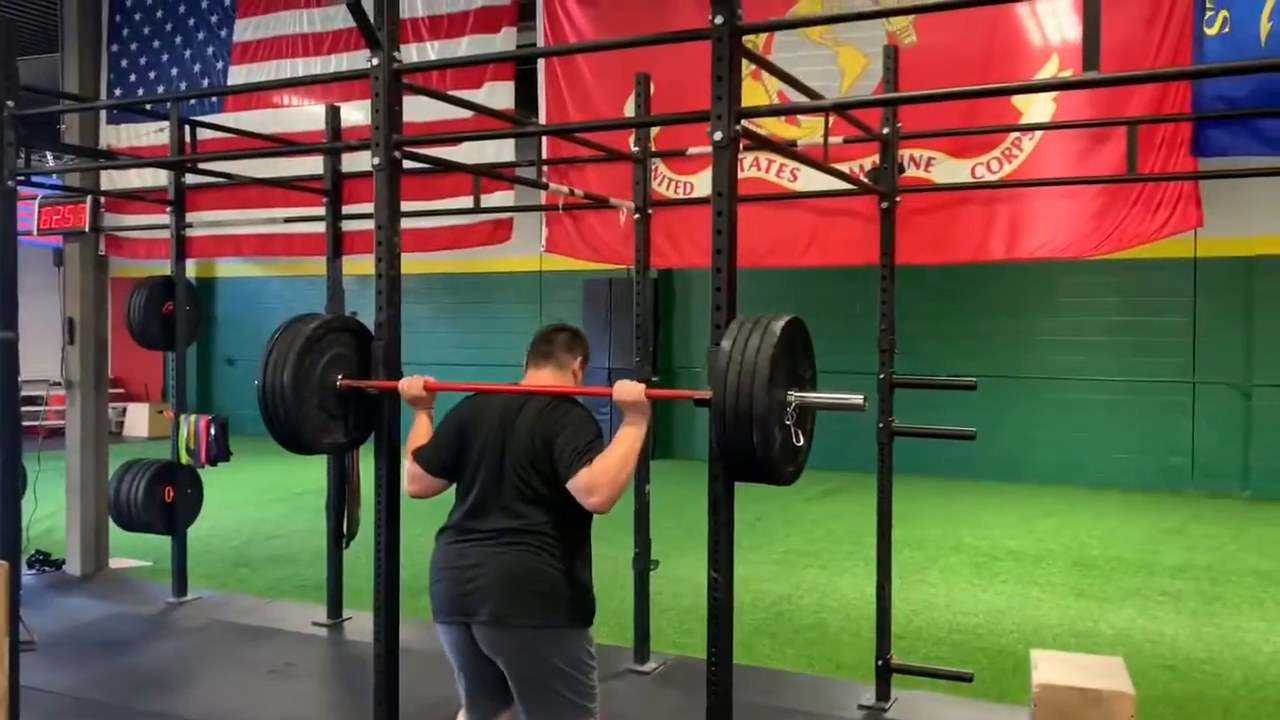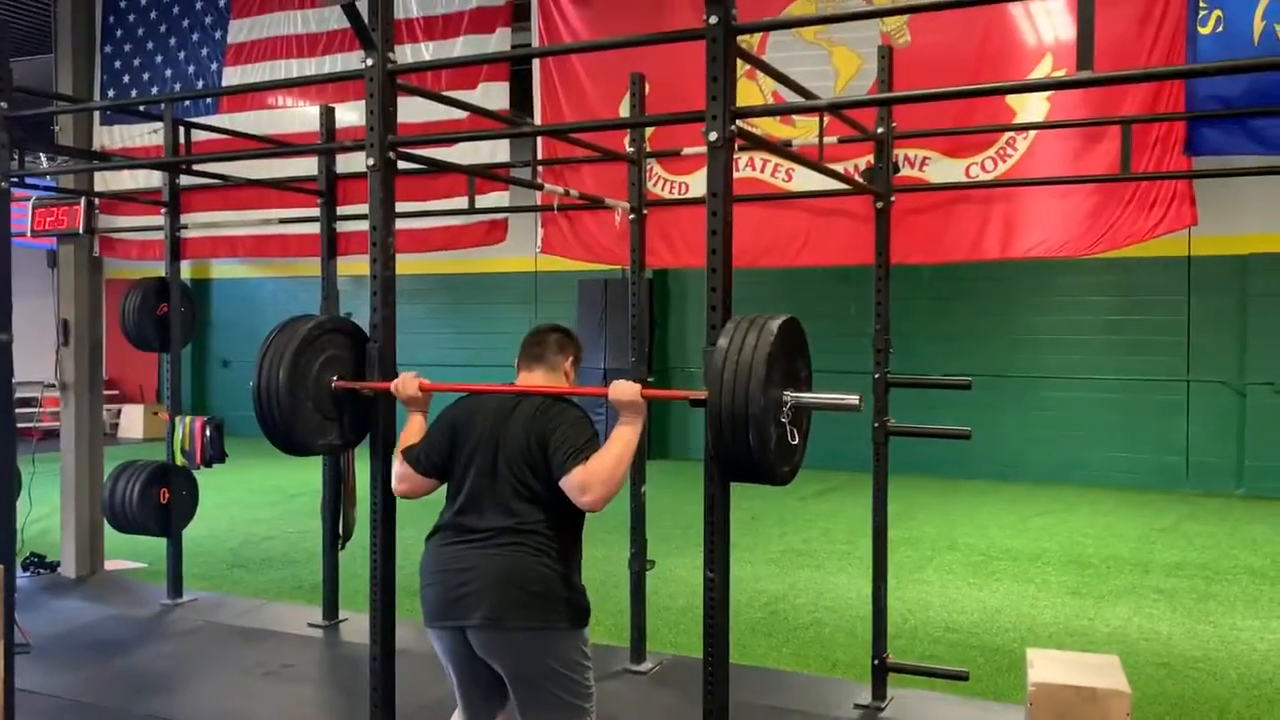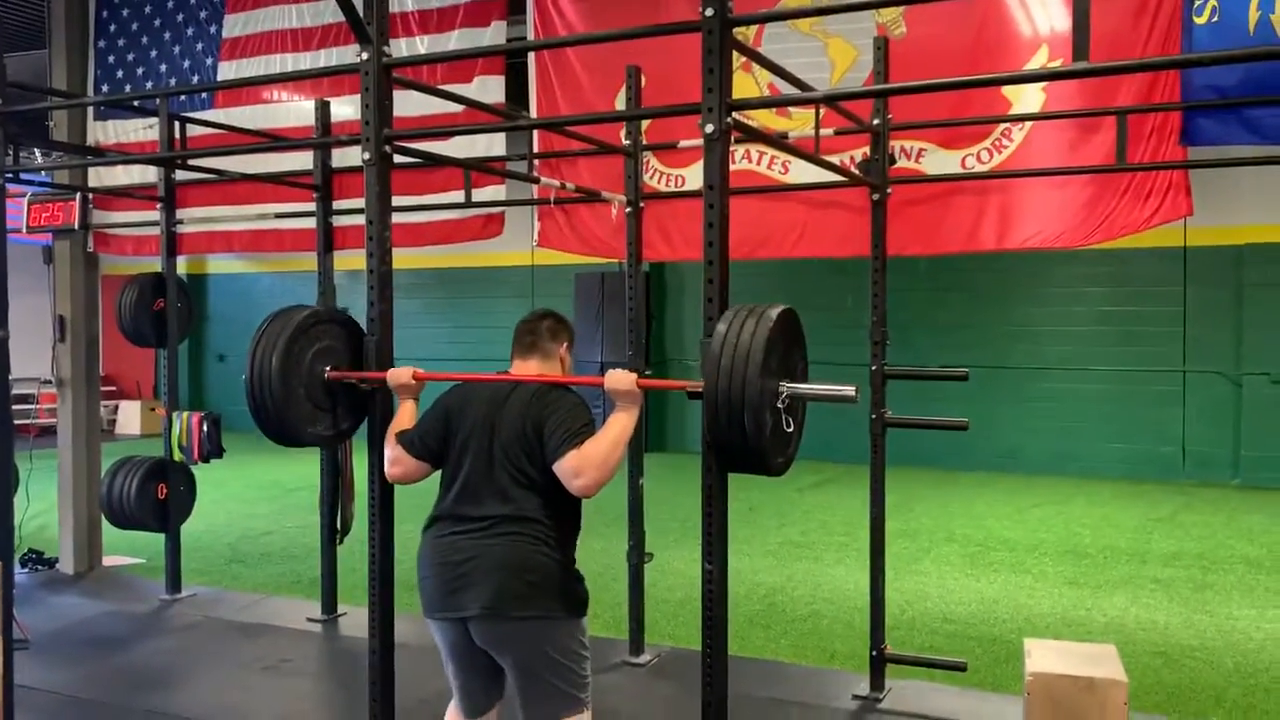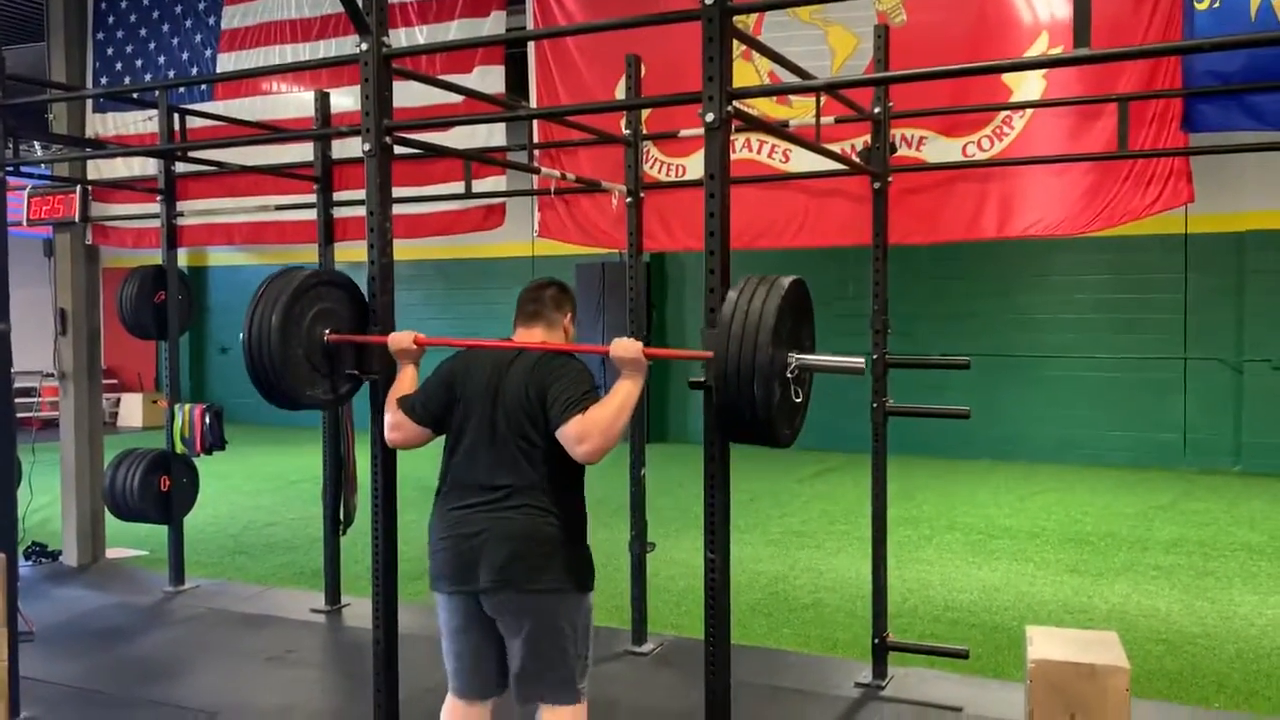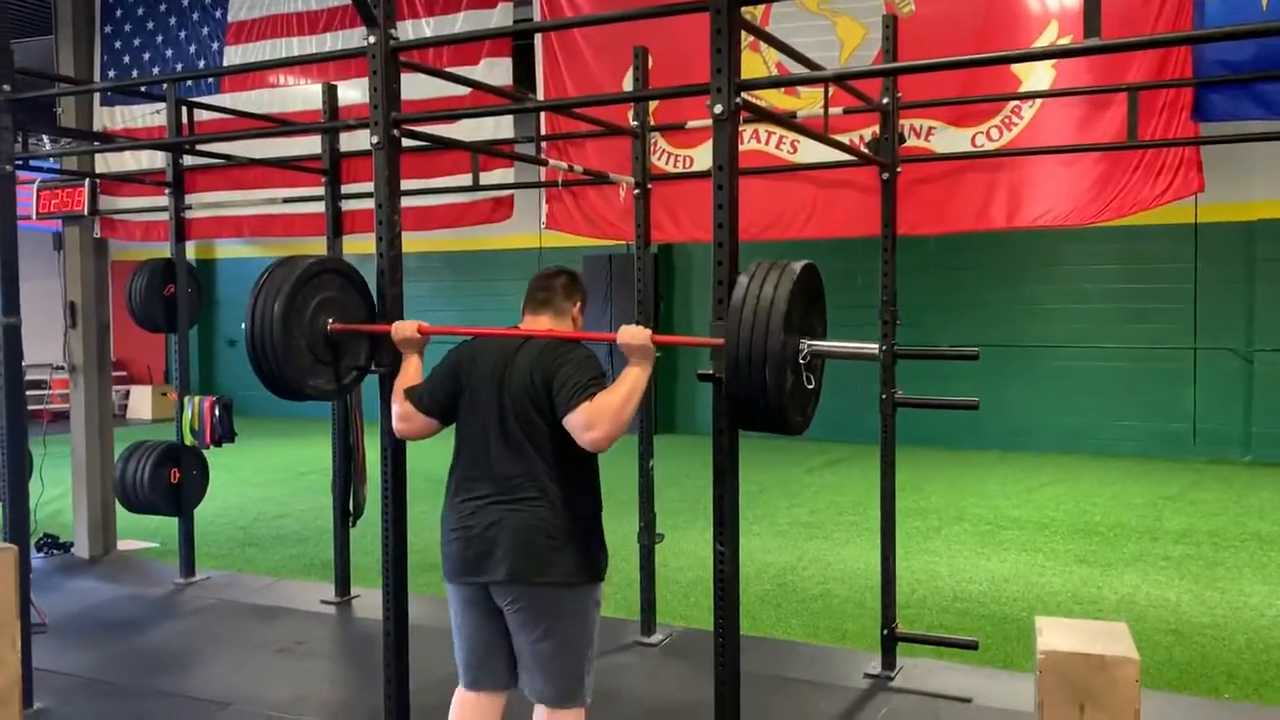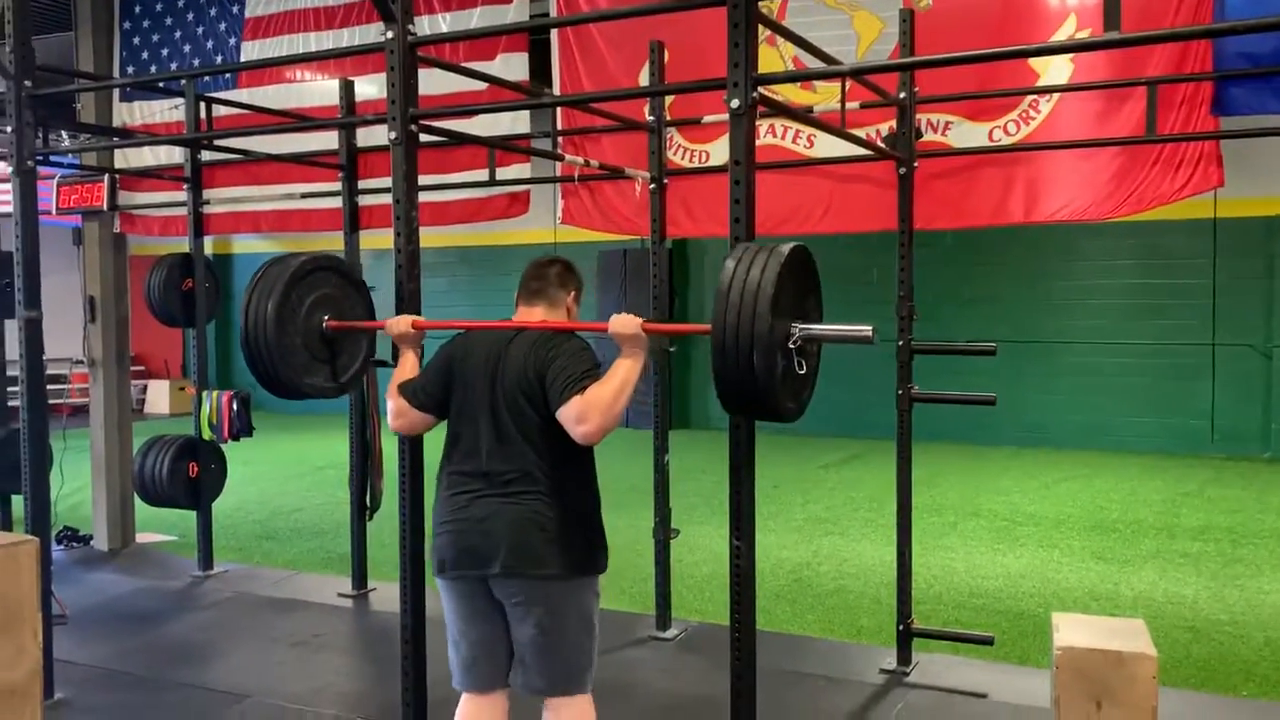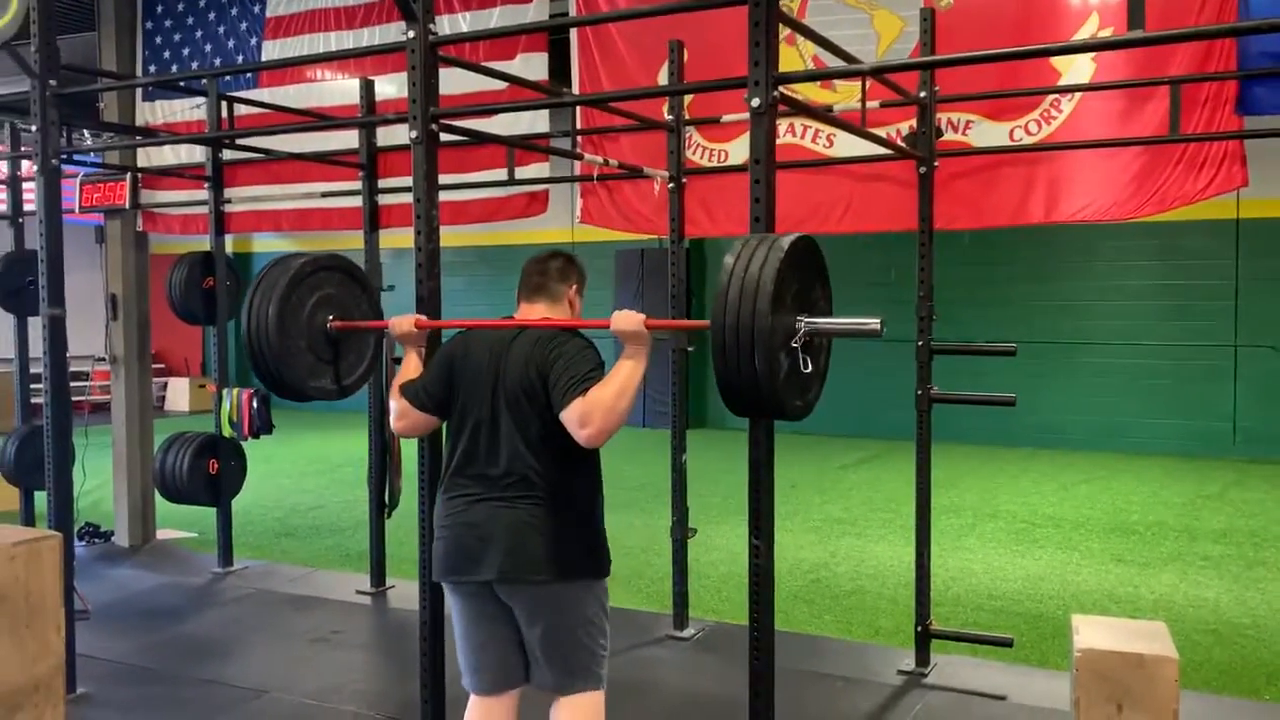
dt=0.3s
person 1, frame 1
left shoulder: (472, 409)
right shoulder: (567, 418)
left elbow: (417, 481)
right elbow: (597, 492)
left wrist: (422, 411)
right wrist: (634, 422)
left hip: (455, 584)
right hip: (530, 592)
person 1, frame 2
left shoulder: (463, 411)
right shoulder: (562, 418)
left elbow: (405, 481)
right elbow: (590, 491)
left wrist: (416, 410)
right wrist: (629, 420)
left hip: (445, 586)
right hip: (523, 594)
person 1, frame 3
left shoulder: (459, 398)
right shoulder: (558, 403)
left elbow: (397, 466)
right elbow: (583, 476)
left wrist: (407, 398)
right wrist: (625, 408)
left hip: (445, 574)
right hip: (524, 582)
person 1, frame 4
left shoulder: (461, 365)
right shoulder: (562, 370)
left elbow: (398, 431)
right elbow: (586, 442)
left wrist: (407, 363)
right wrist: (630, 377)
left hip: (456, 550)
right hip: (534, 556)
person 1, frame 5
left shoulder: (469, 354)
right shoulder: (568, 358)
left elbow: (406, 422)
right elbow: (595, 429)
left wrist: (411, 353)
right wrist: (638, 364)
left hip: (469, 543)
right hip: (547, 550)
person 1, frame 6
left shoulder: (462, 348)
right shoulder: (563, 350)
left elbow: (402, 418)
right elbow: (588, 423)
left wrist: (408, 349)
right wrist: (630, 354)
left hip: (461, 539)
right hip: (543, 544)
person 1, frame 7
left shoulder: (463, 347)
right shoulder: (565, 349)
left elbow: (404, 419)
right elbow: (590, 425)
left wrist: (412, 349)
right wrist: (634, 353)
left hip: (466, 542)
right hip: (548, 549)
